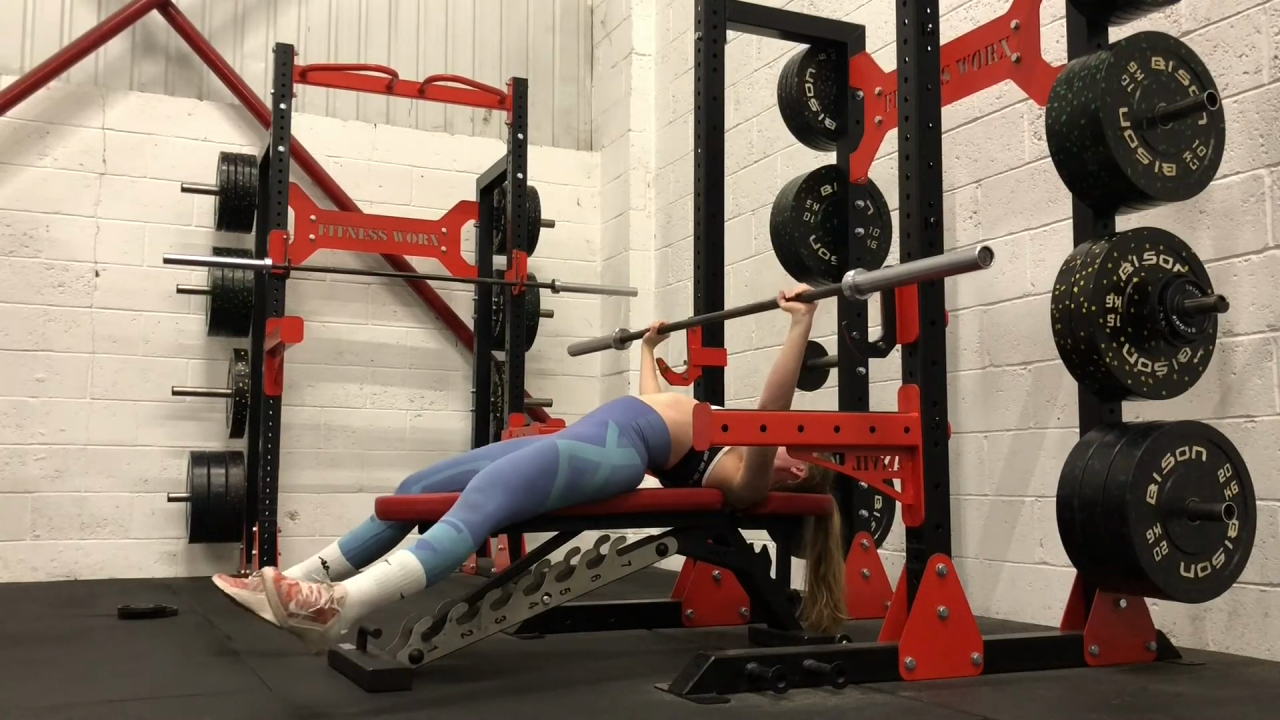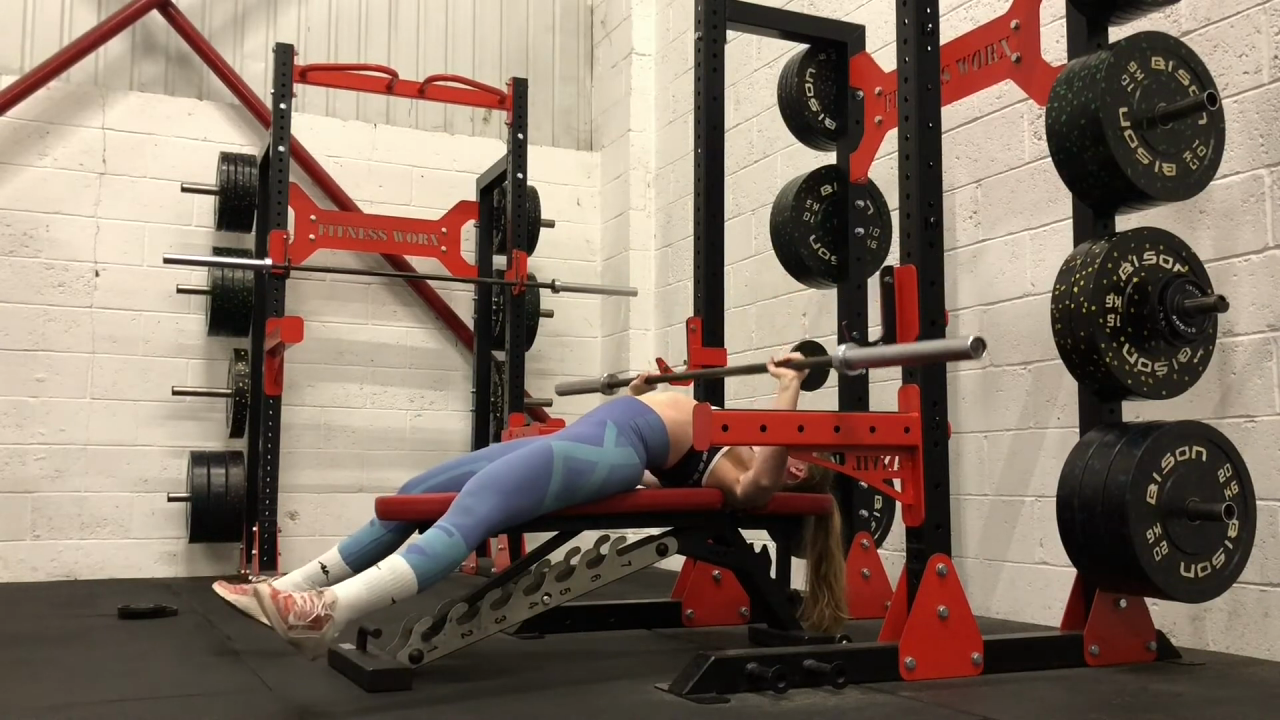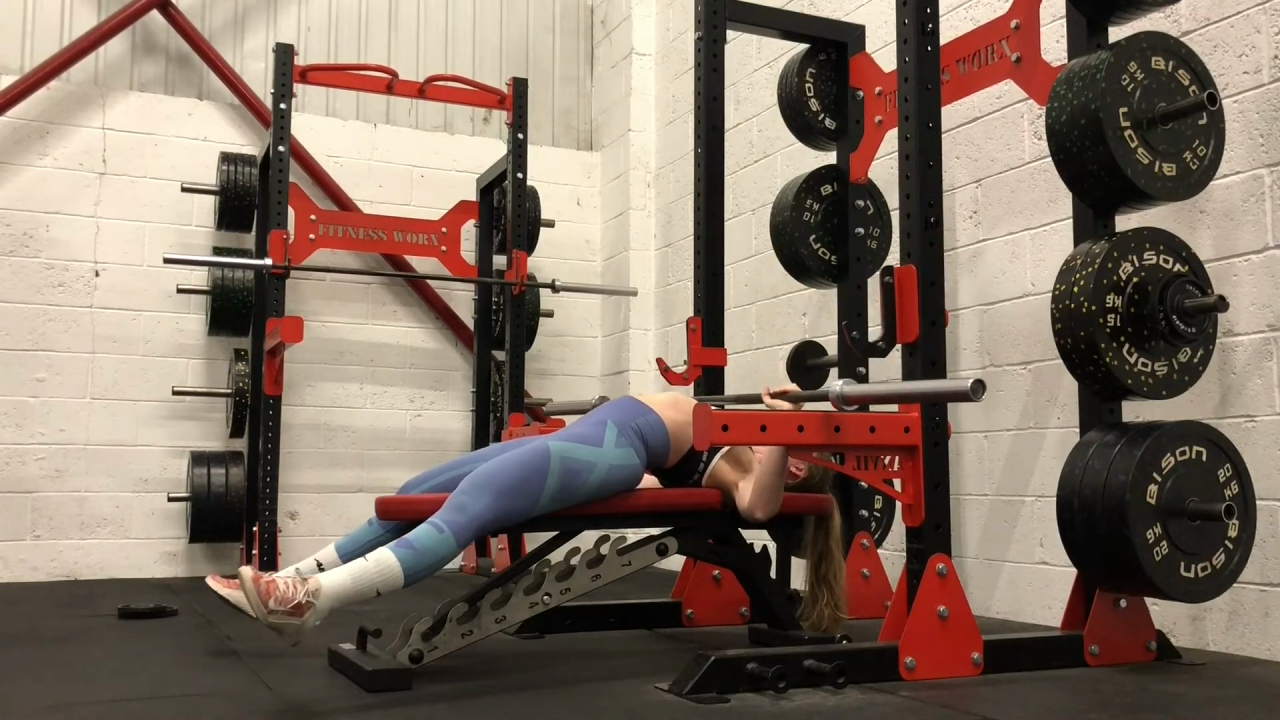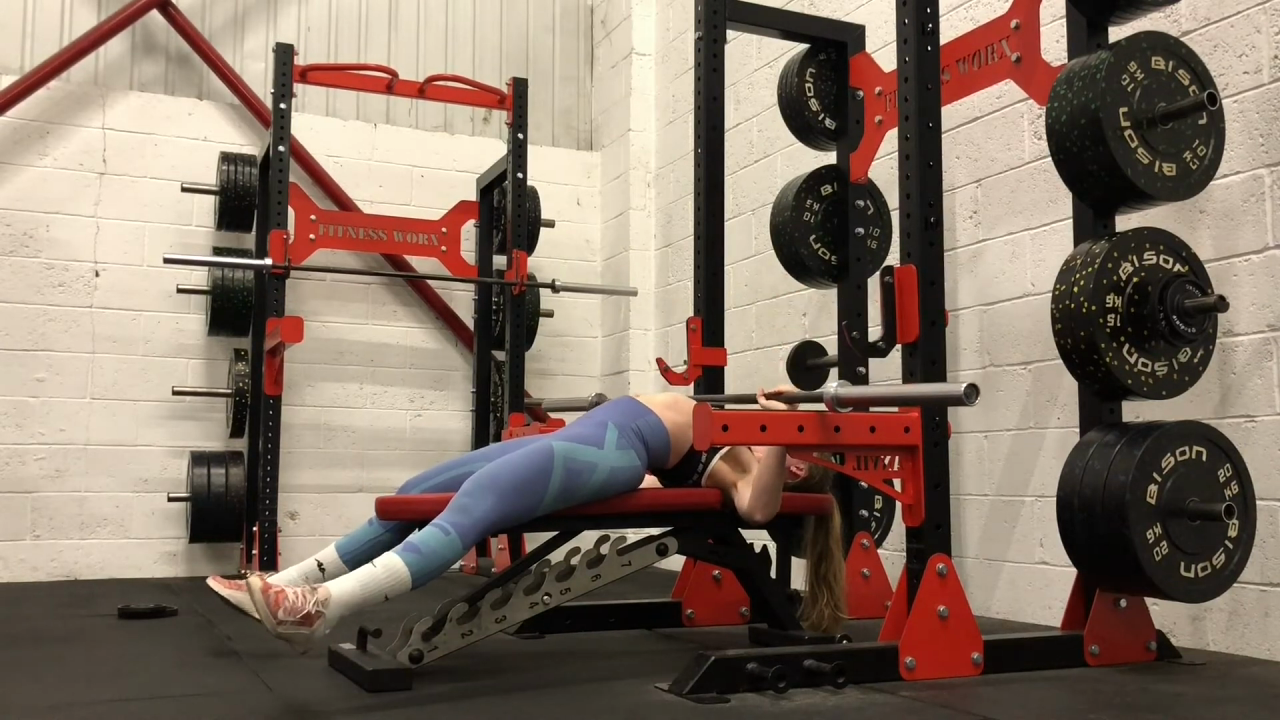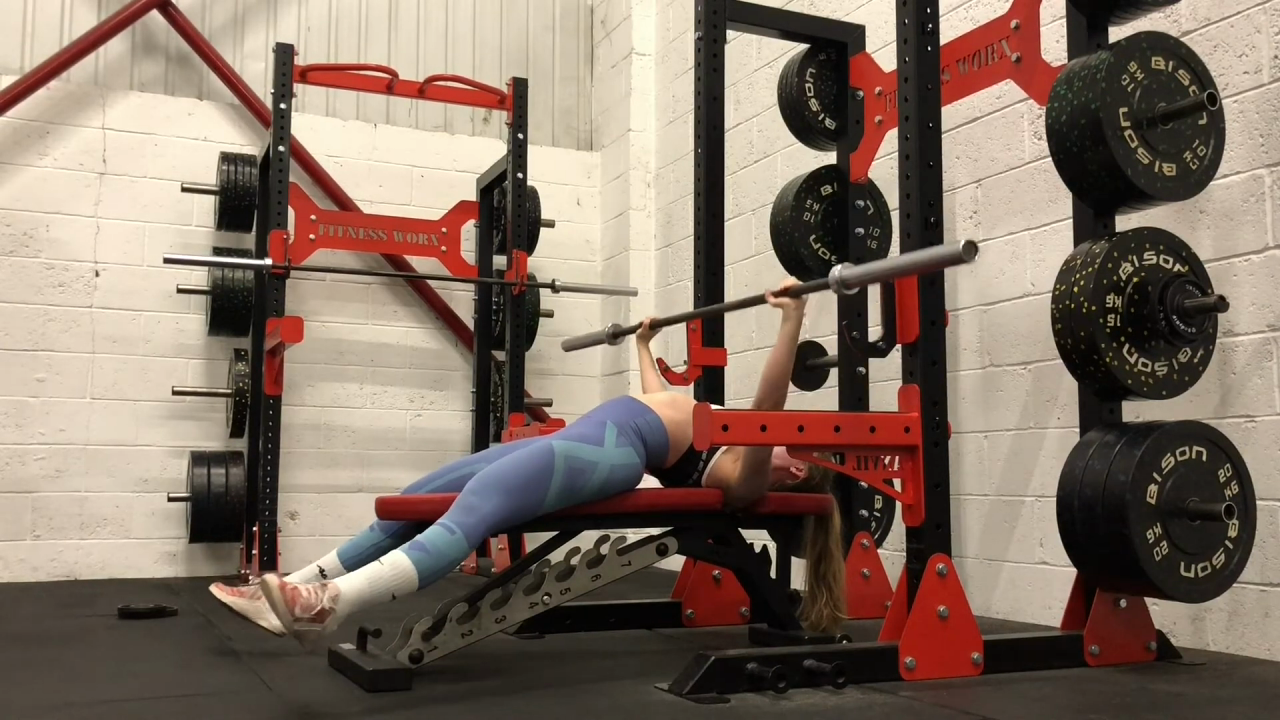
dt=0.5s
person 1, frame 1
left shoulder: (748, 482)
right shoulder: (724, 453)
left elbow: (773, 406)
right elbow: (655, 403)
left wrist: (801, 324)
right wrist: (649, 350)
left knee: (476, 507)
right knee: (416, 490)
left ankle: (335, 606)
right ankle: (298, 582)
person 1, frame 2
left shoulder: (743, 484)
right shoulder: (716, 461)
left elbow: (764, 476)
left wrist: (789, 389)
right wrist: (638, 393)
left knee: (468, 514)
right knee: (415, 496)
left ankle: (326, 612)
right ankle: (290, 587)
person 1, frame 3
left shoulder: (744, 480)
right shoulder: (717, 462)
left elbow: (758, 507)
left wrist: (787, 420)
left knee: (460, 512)
right knee: (413, 496)
left ankle: (309, 599)
right ankle: (290, 582)
person 1, frame 4
left shoulder: (745, 481)
right shoulder: (724, 458)
left elbow: (760, 508)
left wrist: (784, 418)
right wrist: (629, 398)
left knee: (466, 511)
right knee: (416, 495)
left ankle: (319, 607)
right ankle: (282, 585)
person 1, frame 5
left shoulder: (744, 482)
right shoulder: (711, 454)
left elbow: (768, 406)
right elbow: (655, 397)
left wrist: (791, 321)
right wrist: (644, 343)
left knee: (470, 512)
right knee: (415, 499)
left ankle: (329, 603)
right ankle: (285, 592)
